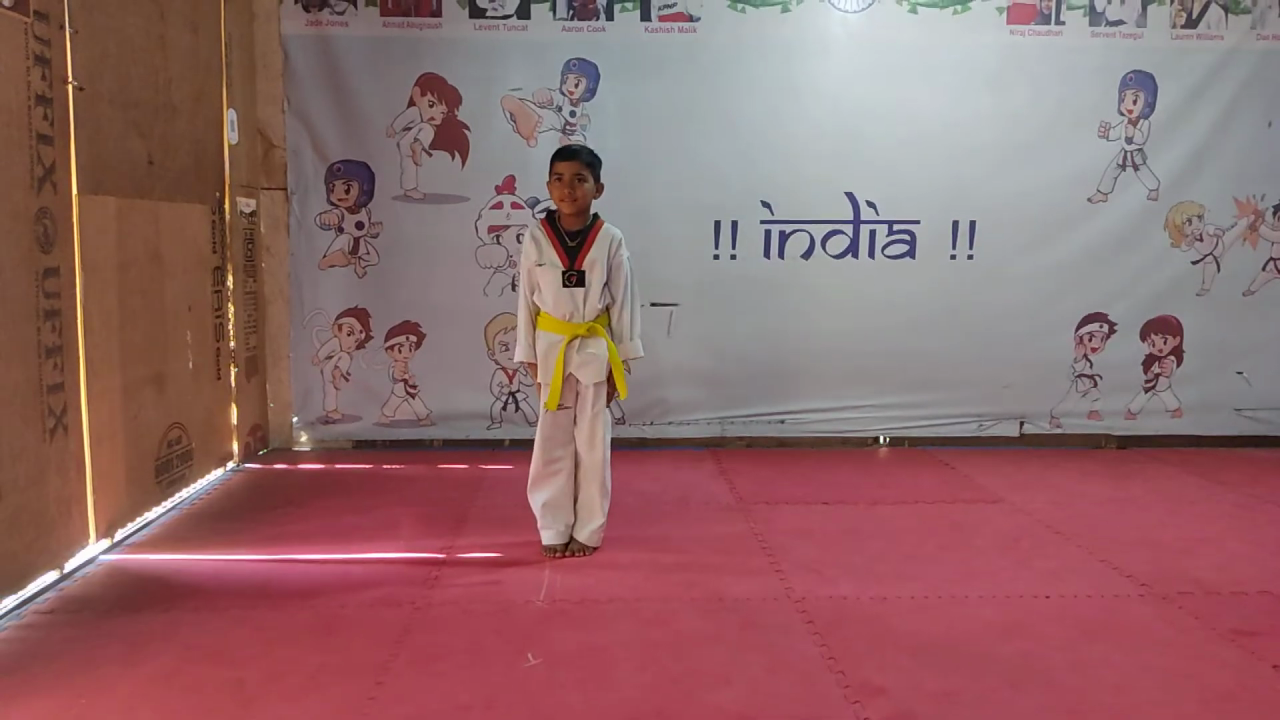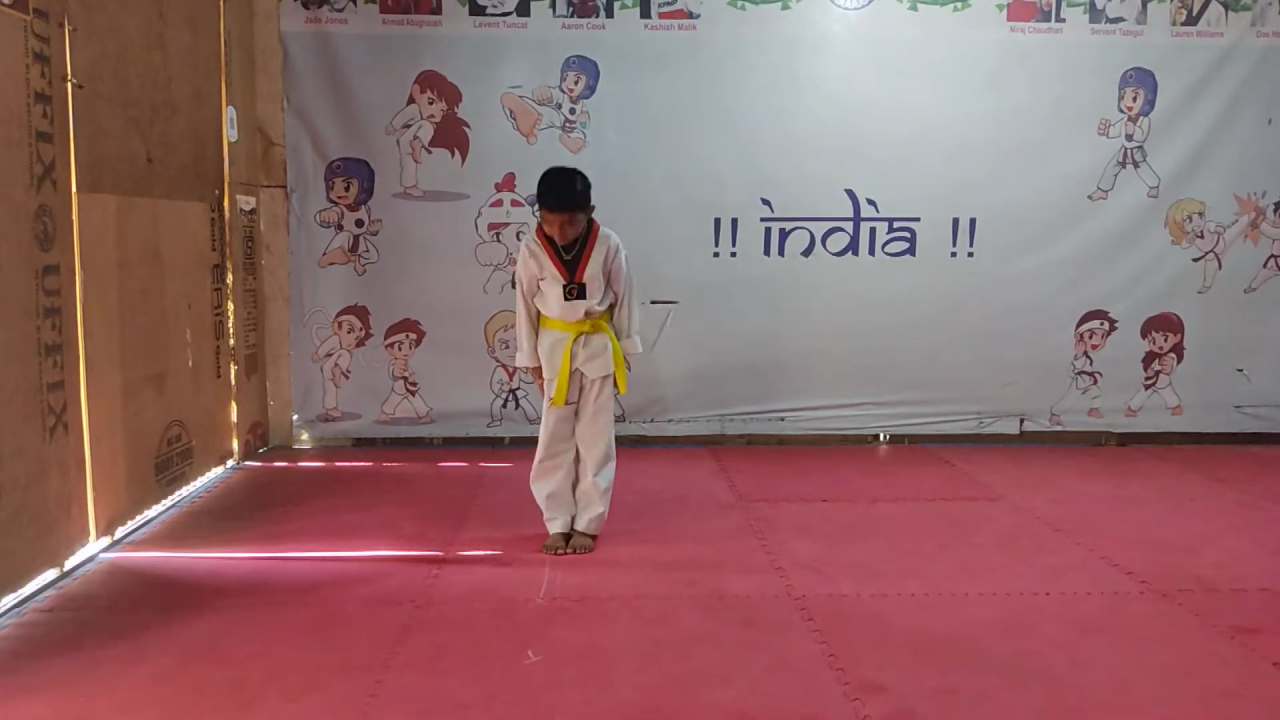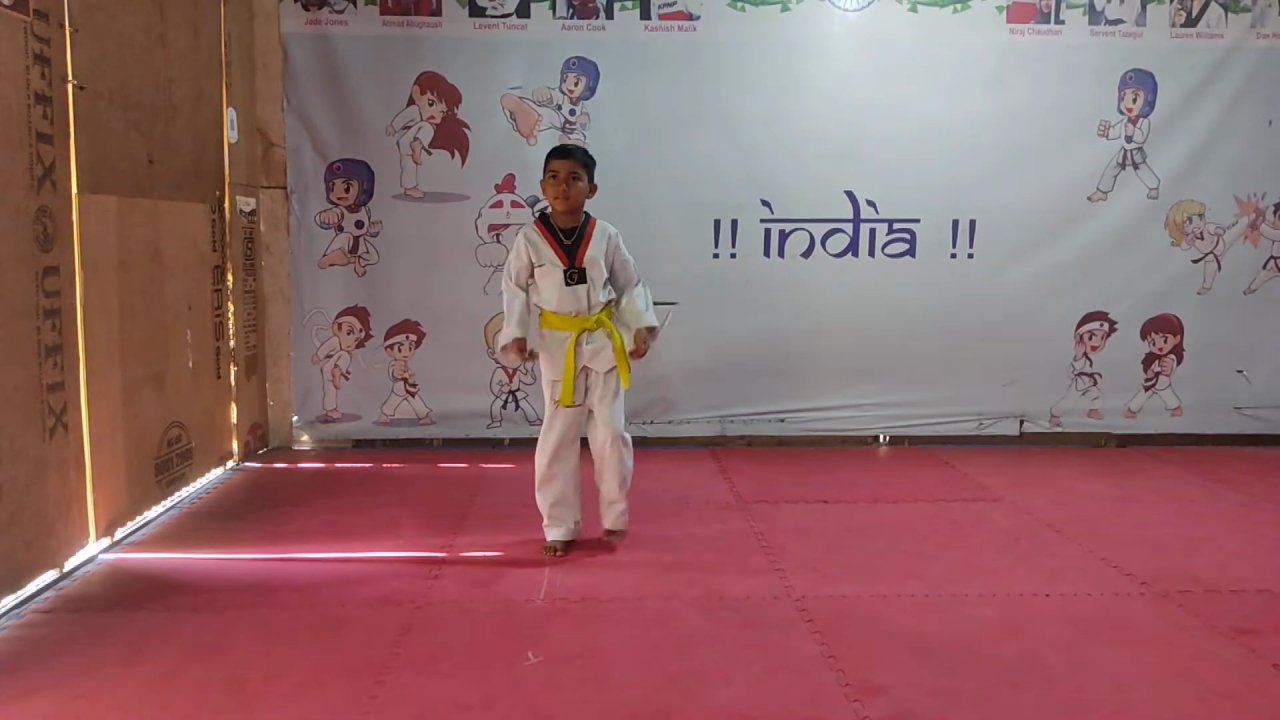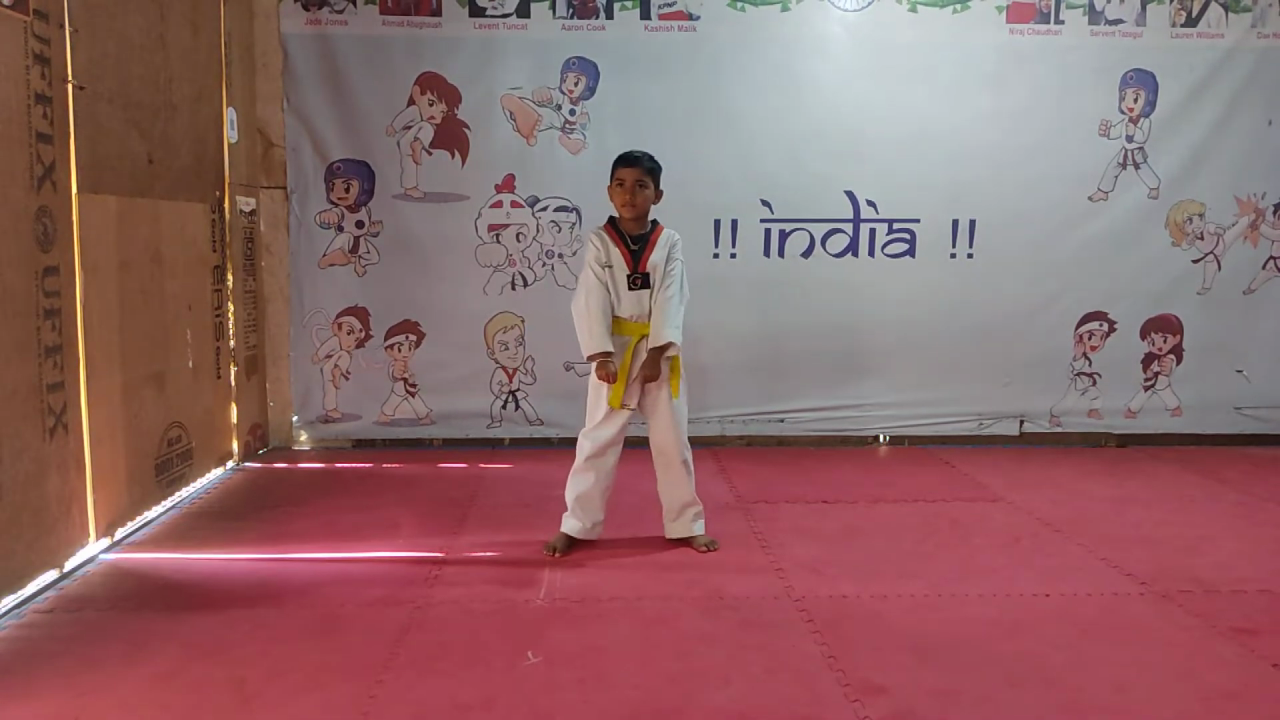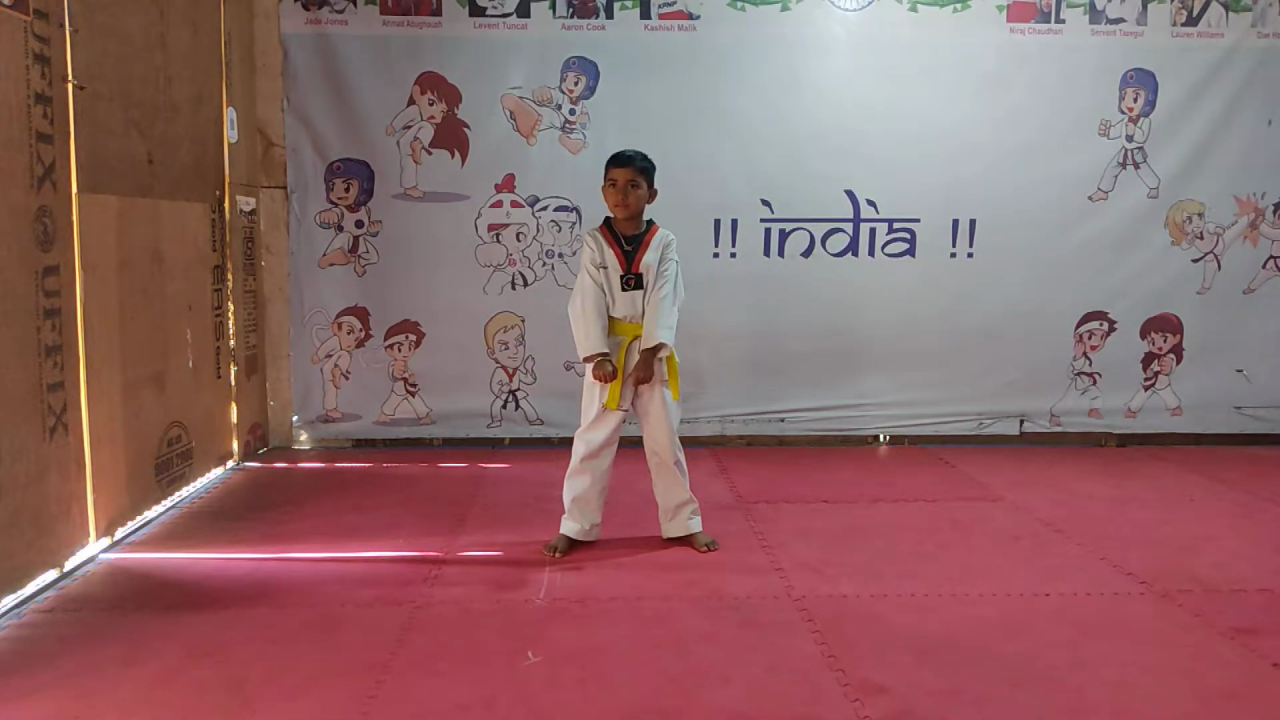
dt=1s
person 1, frame 1
left shoulder: (611, 240)
right shoulder: (536, 239)
left elbow: (624, 302)
right elbow: (527, 302)
left wrist: (621, 360)
right wrist: (531, 358)
left hip: (595, 351)
right hip: (552, 349)
left knee: (593, 444)
right knee: (552, 445)
left ankle: (587, 532)
right ankle: (555, 531)
person 1, frame 2
left shoulder: (609, 246)
right shoulder: (531, 252)
left elbow: (624, 300)
right elbow: (526, 307)
left wrist: (622, 355)
right wrist: (533, 362)
left hip: (599, 347)
right hip: (555, 347)
left knee: (595, 437)
right knee: (554, 437)
left ankle: (587, 523)
right ankle: (557, 523)
person 1, frame 3
left shoulder: (606, 235)
right shoulder: (530, 237)
left elbow: (631, 285)
right elbow: (514, 288)
left wrist: (643, 326)
right wrist: (515, 333)
left hip: (602, 343)
right hip: (556, 346)
left knee: (610, 434)
right knee: (557, 440)
left ankle: (613, 518)
right ankle: (559, 527)
person 1, frame 4
left shoulder: (669, 242)
right shoulder: (599, 242)
left elbow: (670, 302)
right elbow: (590, 303)
left wrist: (657, 353)
right wrist: (601, 355)
left hip: (659, 352)
right hip: (614, 352)
left knee: (672, 441)
right knee: (597, 440)
left ankle: (686, 524)
right ankle: (576, 525)
person 1, frame 5
left shoulder: (664, 243)
right shoulder: (595, 242)
left elbow: (664, 304)
right elbow: (587, 305)
left wrist: (649, 355)
right wrist: (600, 356)
left hip: (653, 352)
right hip: (607, 353)
left knee: (665, 440)
right knee: (592, 440)
left ankle: (684, 523)
right ankle: (575, 526)
